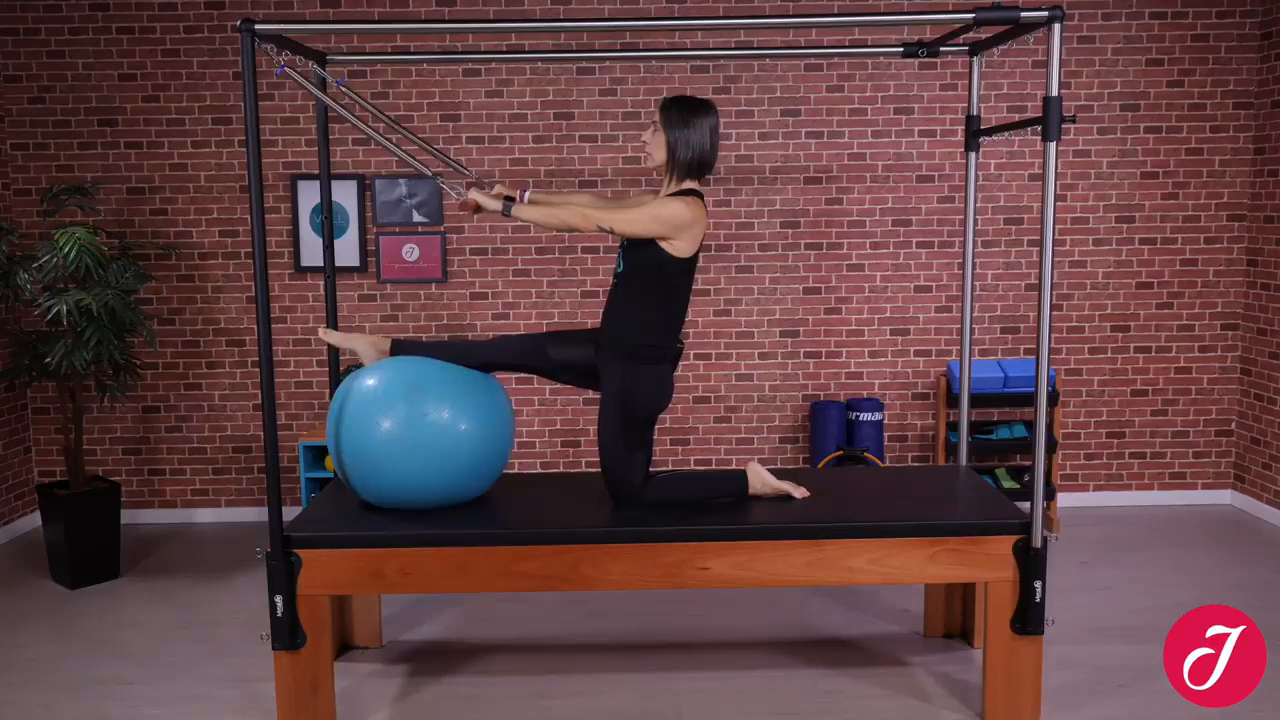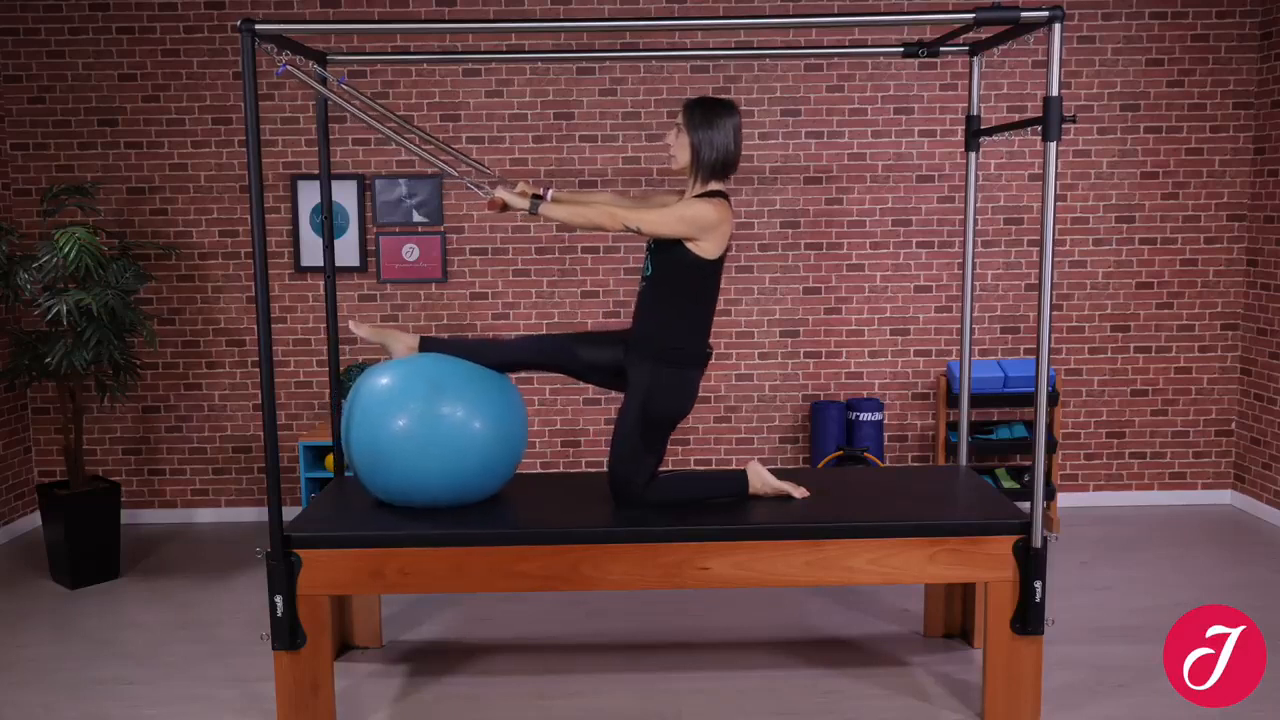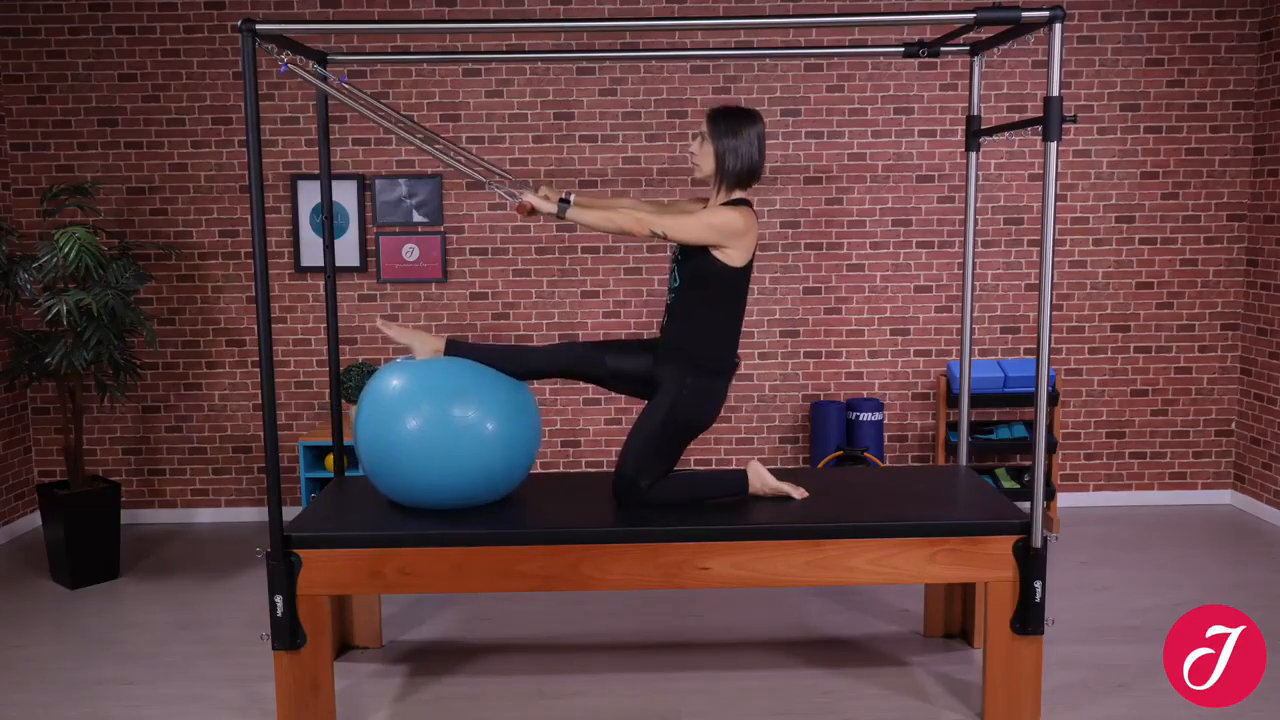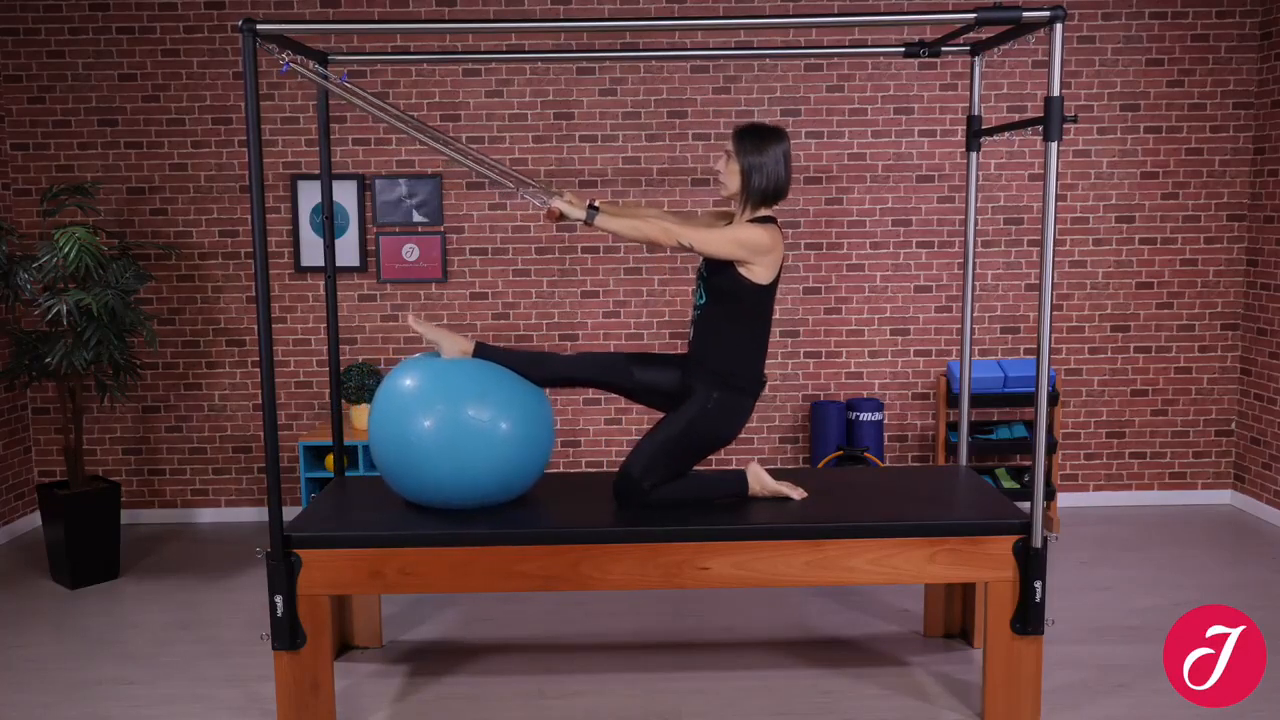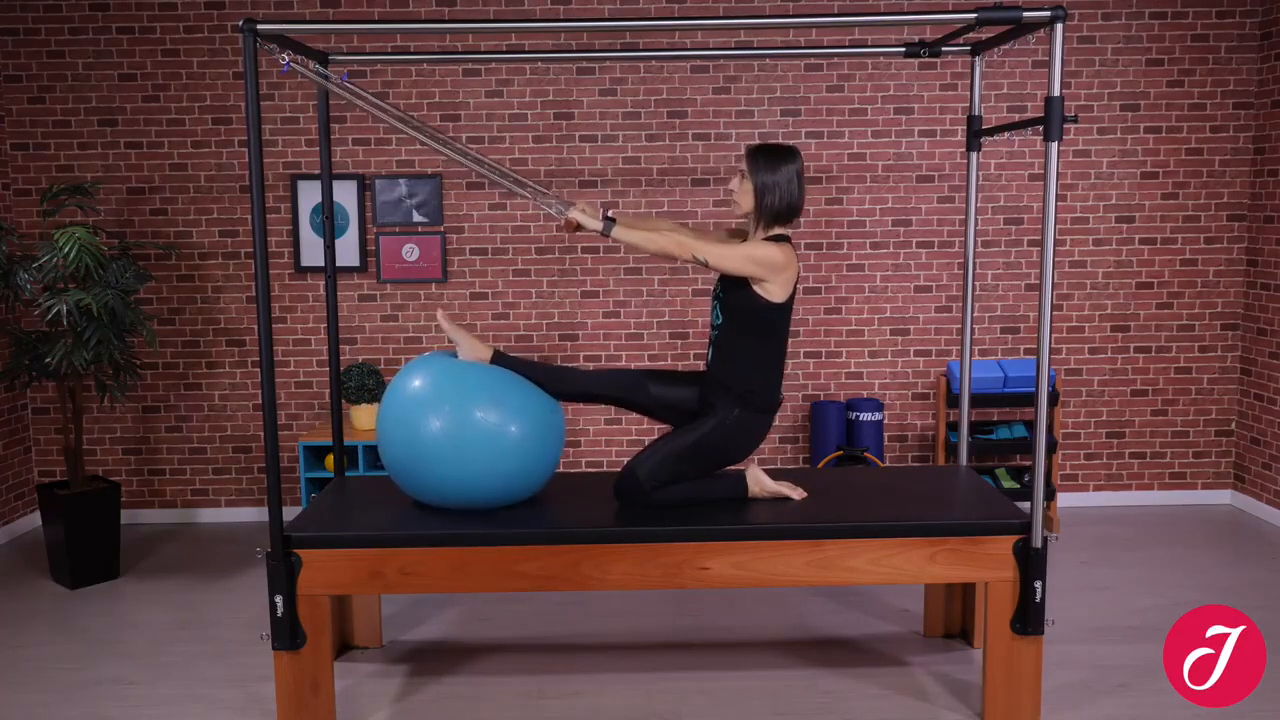
dt=1s
person 1, frame 1
left shoulder: (683, 211)
right shoulder: (664, 200)
left elbow: (587, 222)
right elbow: (597, 202)
left wrist: (503, 207)
right wrist: (523, 194)
left hip: (641, 366)
right hip: (616, 349)
left knee: (628, 489)
right knee: (508, 351)
left ankle: (748, 482)
right ankle: (388, 350)
person 1, frame 2
left shoulder: (709, 212)
right shoulder: (687, 201)
left elbow: (612, 220)
right elbow: (617, 201)
left wrist: (531, 207)
right wrist: (547, 194)
left hip: (669, 368)
right hip: (644, 350)
left knee: (630, 488)
right knee: (536, 350)
left ankle: (749, 481)
right ankle: (416, 347)
person 1, frame 3
left shoulder: (735, 220)
right shoulder: (711, 209)
left elbow: (637, 224)
right elbow: (639, 206)
left wrist: (557, 210)
right wrist: (567, 199)
left hip: (698, 377)
right hip: (670, 357)
left knee: (632, 489)
right knee: (566, 359)
left ankle: (749, 481)
right ankle: (442, 350)
person 1, frame 4
left shoulder: (761, 238)
right shoulder: (734, 223)
left elbow: (665, 235)
right elbow: (665, 219)
left wrist: (586, 216)
right wrist: (590, 207)
left hip: (724, 394)
right hip: (697, 373)
left knee: (632, 489)
right knee: (586, 368)
left ankle: (748, 483)
right ankle: (469, 351)
person 1, frame 5
left shoulder: (775, 256)
right shoulder: (748, 242)
left elbow: (678, 248)
right elbow: (676, 231)
left wrist: (603, 227)
right wrist: (604, 218)
left hip: (742, 412)
right hip: (714, 392)
left knee: (632, 489)
left ankle: (747, 485)
right ankle: (488, 358)
